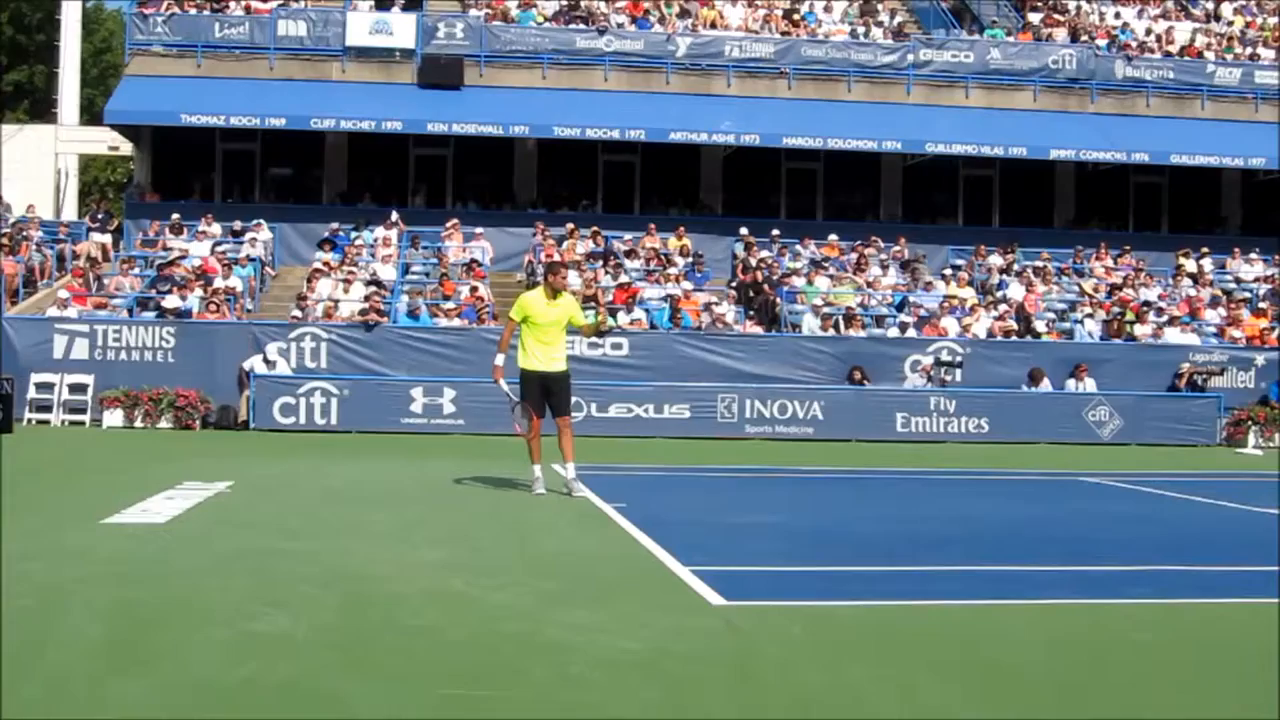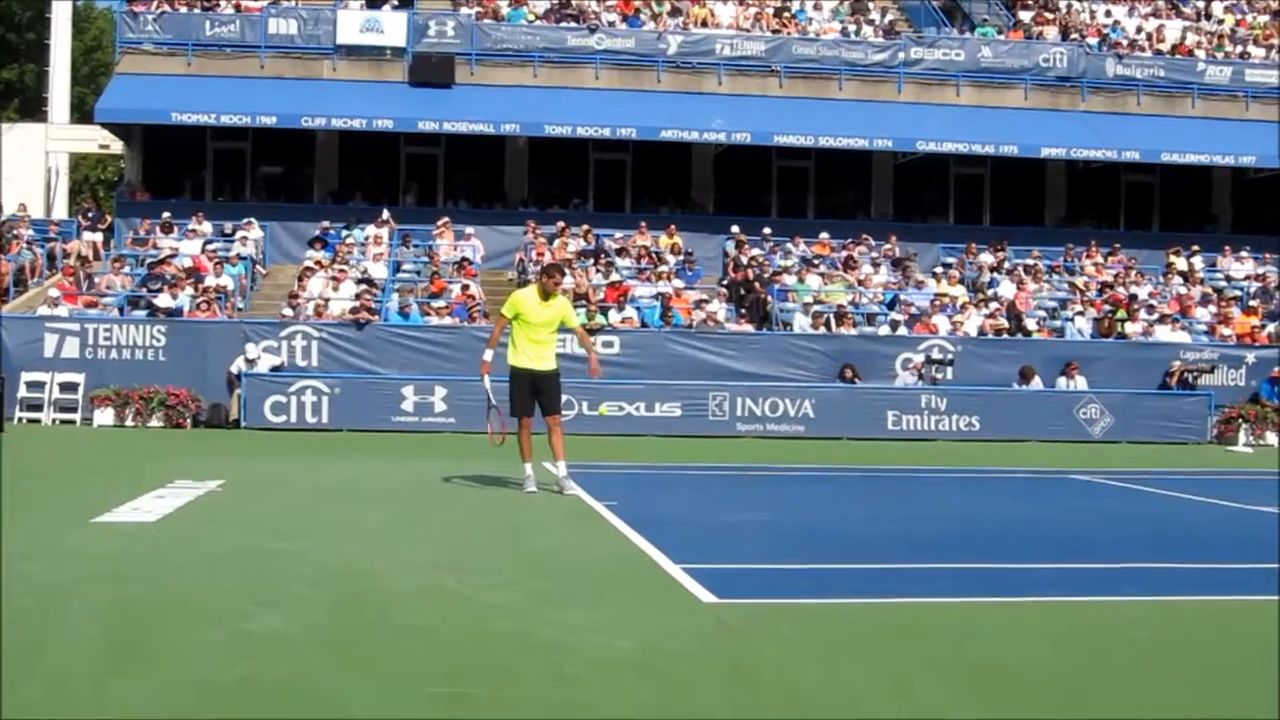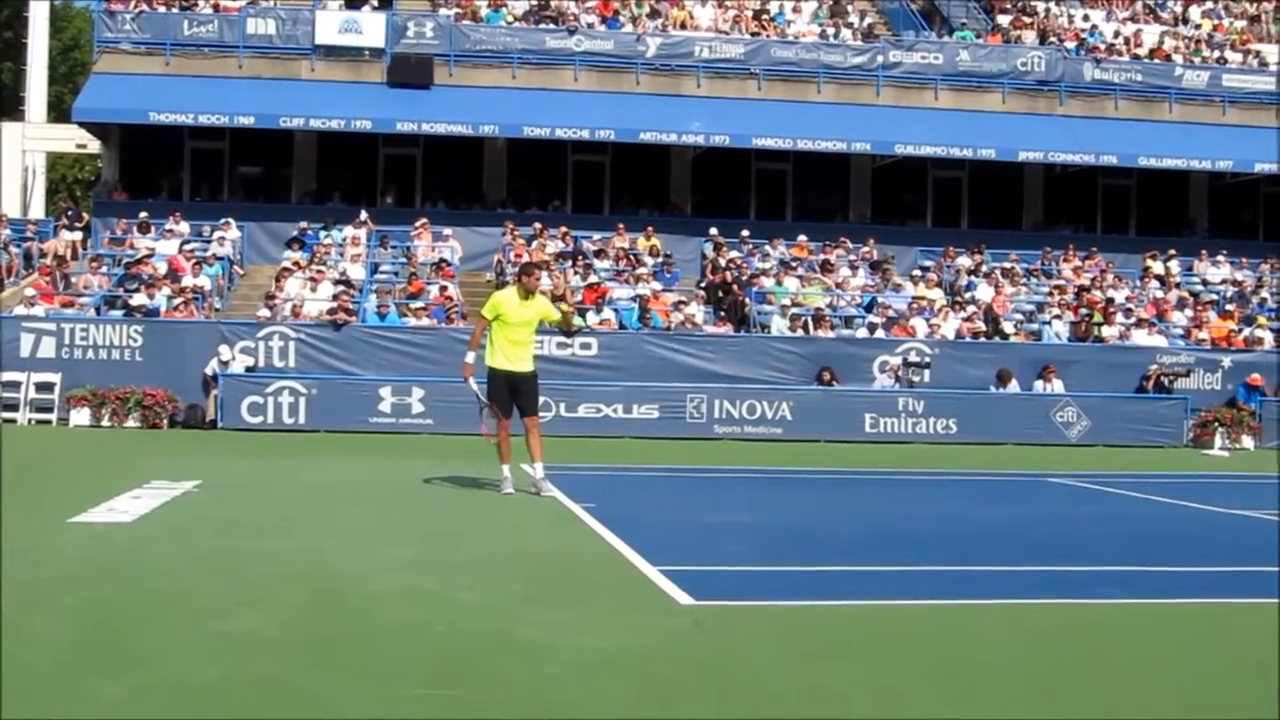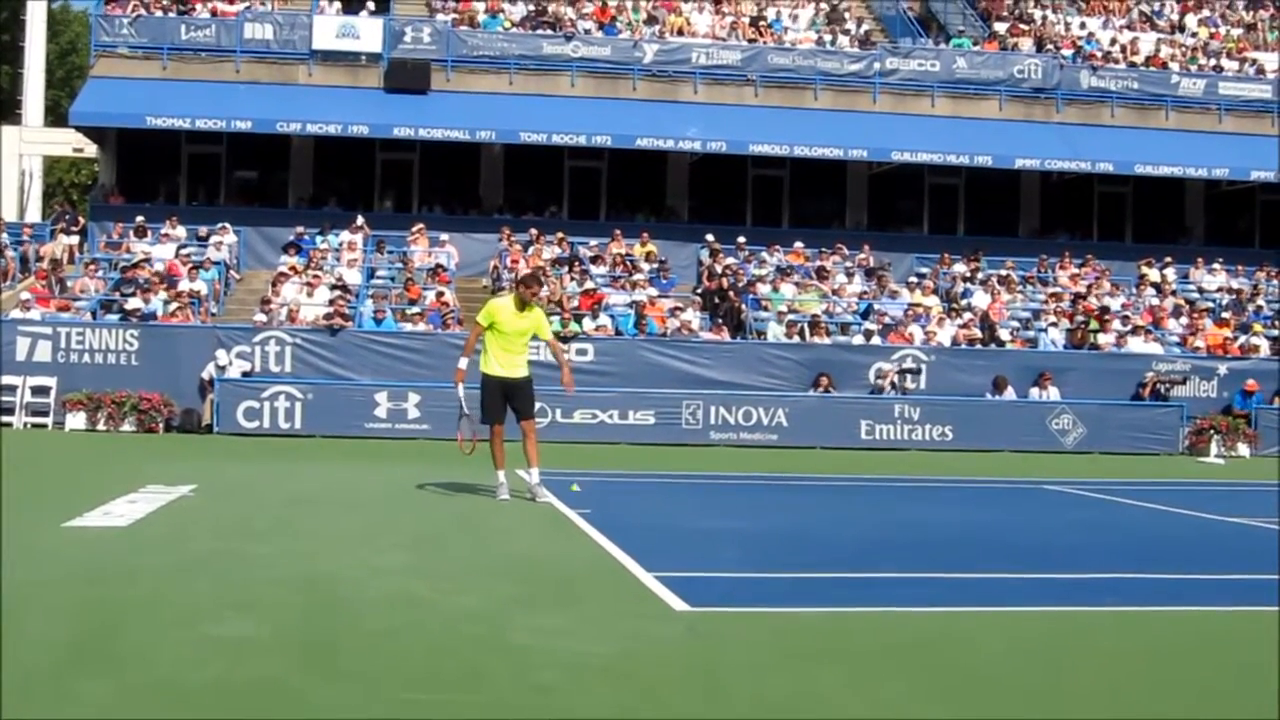
dt=0.5s
person 1, frame 1
left shoulder: (569, 302)
right shoulder: (527, 299)
left elbow: (585, 330)
right elbow: (508, 330)
left wrist: (598, 325)
right wrist: (498, 363)
left hip: (558, 371)
right hip: (532, 371)
left knee: (564, 423)
left ankle: (571, 476)
right ankle: (537, 475)
person 1, frame 2
left shoulder: (562, 303)
right shoulder: (520, 297)
left elbow: (579, 331)
right elbow: (499, 327)
left wrist: (592, 354)
right wrist: (487, 358)
left hip: (548, 370)
right hip: (521, 369)
left knee: (555, 421)
right knee: (524, 423)
left ankle: (562, 475)
right ankle: (529, 474)
person 1, frame 3
left shoulder: (541, 302)
right shoulder: (500, 298)
left elbow: (566, 326)
right elbow: (479, 328)
left wrist: (567, 315)
right wrist: (469, 360)
left hip: (526, 371)
right hip: (500, 370)
left knee: (532, 423)
right knee: (502, 424)
left ankle: (539, 476)
right ankle: (506, 475)
person 1, frame 4
left shoulder: (537, 314)
right shoulder: (496, 306)
left elbow: (552, 342)
right elbow: (474, 334)
left wrist: (564, 367)
right wrist: (462, 366)
left hip: (520, 377)
right hip: (494, 376)
left knee: (529, 428)
right knee: (497, 430)
left ankle: (535, 482)
right ankle: (501, 481)
